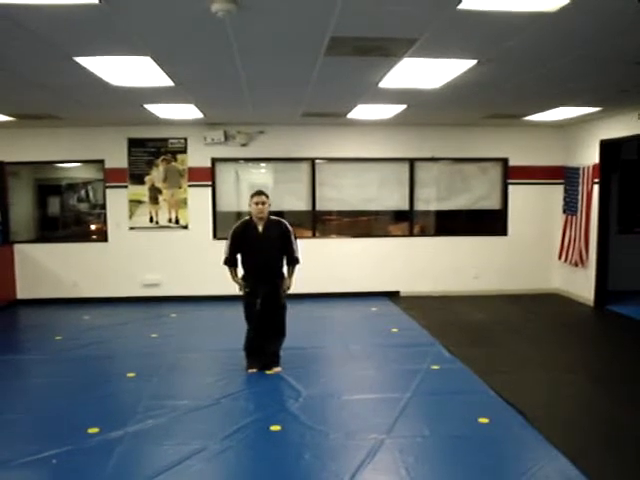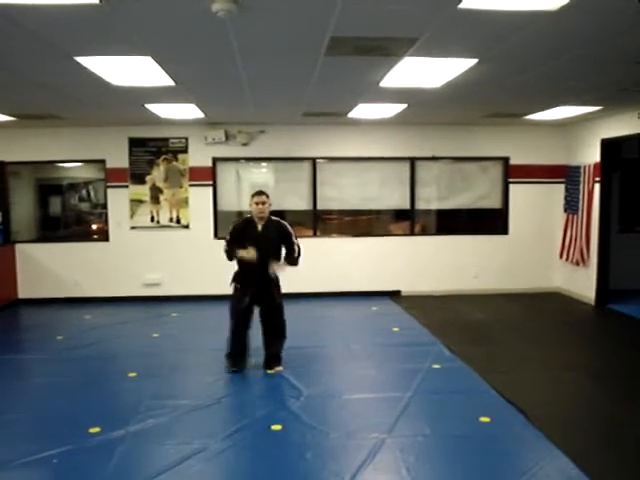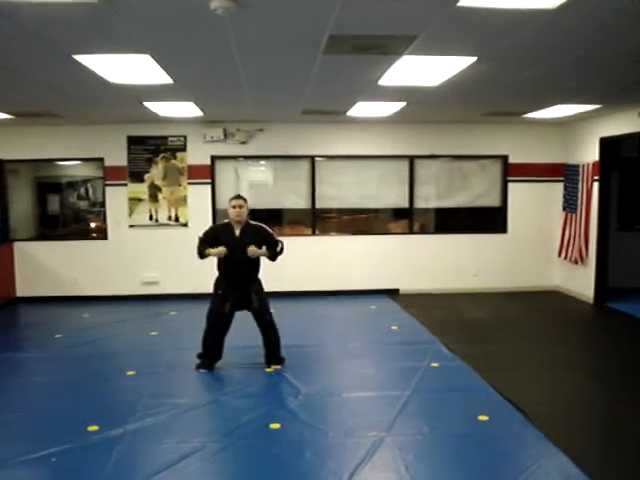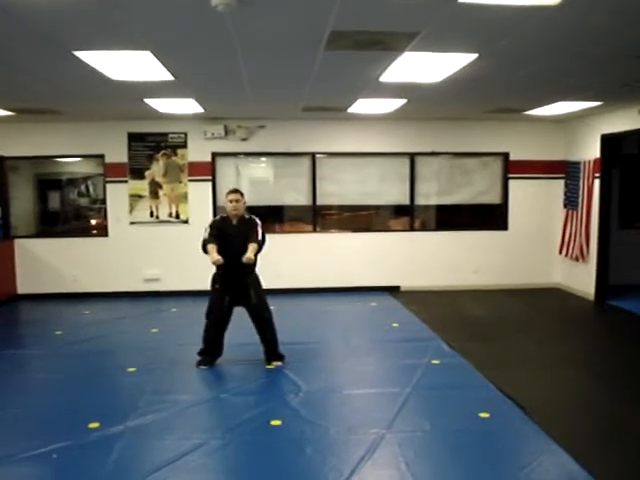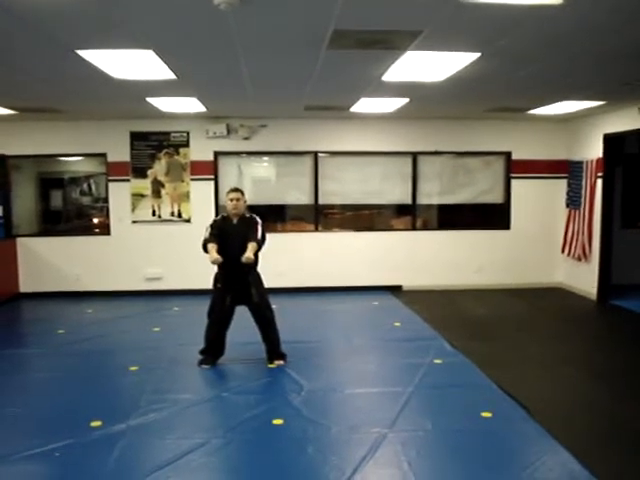
dt=0.5s
person 1, frame 1
left shoulder: (282, 227)
right shoulder: (240, 229)
left elbow: (292, 254)
right elbow: (230, 255)
left wrist: (289, 278)
right wrist: (236, 278)
left hip: (276, 284)
right hip: (252, 285)
left knee: (276, 324)
right knee: (254, 324)
left ankle: (272, 361)
right ankle: (253, 361)
person 1, frame 2
left shoulder: (280, 227)
right shoulder: (241, 225)
left elbow: (294, 251)
right elbow: (229, 248)
left wrist: (281, 264)
right wrist: (242, 254)
left hip: (269, 282)
right hip: (245, 281)
left knee: (275, 324)
right knee: (239, 321)
left ankle: (273, 361)
right ankle: (236, 360)
person 1, frame 3
left shoulder: (258, 229)
right shoulder: (217, 230)
left elbow: (277, 246)
right elbow: (202, 247)
left wrist: (266, 252)
right wrist: (214, 252)
left hip: (251, 284)
right hip: (226, 285)
left knee: (266, 320)
right knee: (216, 322)
left ankle: (274, 358)
right ankle: (208, 359)
person 1, frame 4
left shoulder: (253, 223)
right shoulder: (217, 223)
left elbow: (257, 240)
right elbow: (209, 241)
left wrist: (251, 253)
right wrist: (213, 254)
left hip: (247, 278)
right hip: (223, 278)
left knee: (262, 316)
right knee: (215, 318)
left ankle: (273, 355)
right ankle: (209, 355)
person 1, frame 5
left shoulder: (253, 221)
right shoulder: (218, 223)
left elbow: (256, 239)
right elbow: (209, 240)
left wrist: (250, 252)
right wrist: (212, 253)
left hip: (249, 277)
right hip: (225, 277)
left knee: (264, 315)
right knee: (217, 317)
left ankle: (275, 353)
right ankle: (211, 354)
